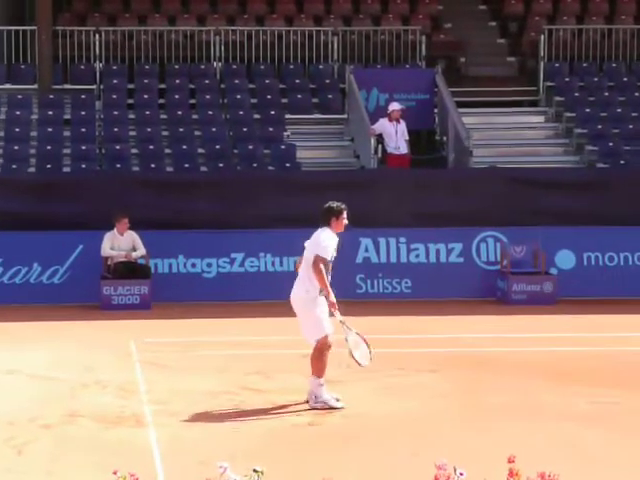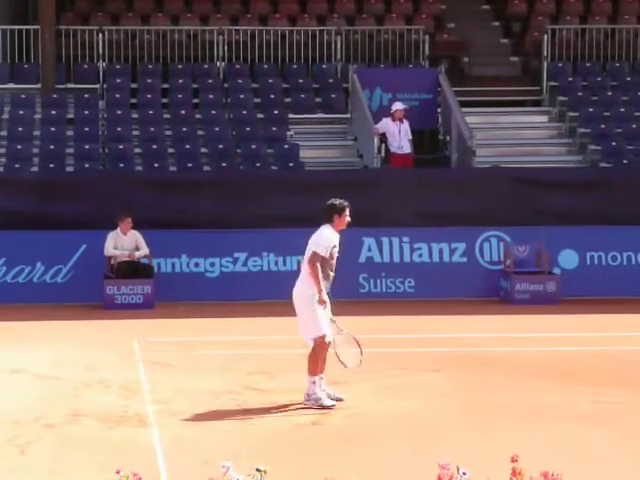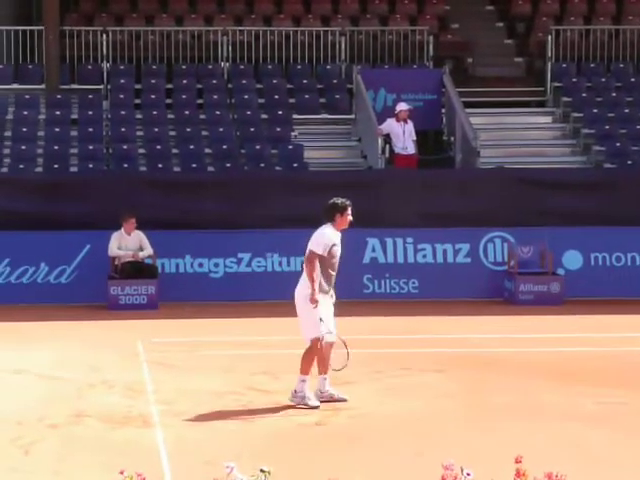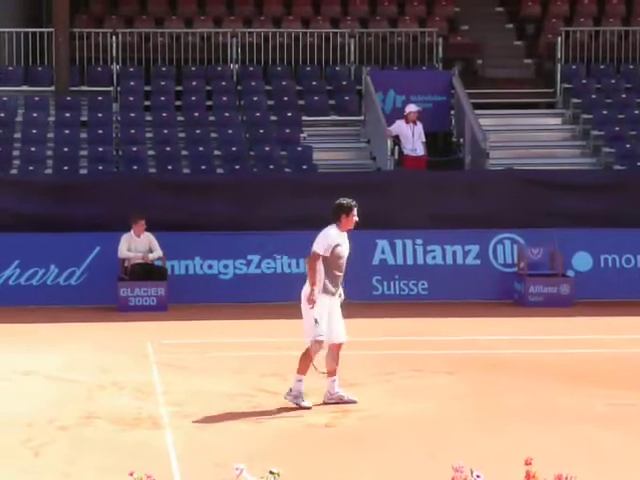
dt=0.1s
person 1, frame 1
left shoulder: (319, 236)
right shoulder: (328, 238)
left elbow: (300, 264)
right elbow: (317, 266)
right wrist: (329, 295)
left hip: (307, 295)
right hip: (309, 297)
left knee: (323, 344)
right knee: (323, 342)
left ankle: (317, 391)
right ankle: (317, 395)
person 1, frame 2
left shoulder: (326, 234)
right shoulder: (328, 235)
right elbow: (312, 263)
right wrist: (321, 292)
left hip: (313, 294)
right hip: (310, 295)
left knee: (324, 342)
right knee: (320, 342)
left ankle: (319, 388)
right ankle: (312, 393)
person 1, frame 3
left shoulder: (334, 235)
right shoulder: (325, 234)
right elbow: (309, 261)
right wrist: (314, 290)
left hip: (324, 296)
right hip: (312, 296)
left knee: (328, 342)
right knee: (317, 342)
left ankle: (323, 389)
right ankle: (300, 391)
person 1, frame 4
left shoulder: (343, 237)
right shoulder: (329, 235)
right elbow: (312, 261)
left wrist: (339, 289)
right wrist: (313, 290)
left hip: (331, 297)
right hip: (318, 297)
left knee: (336, 343)
right knee: (316, 344)
left ankle: (332, 391)
right ankle: (295, 390)
